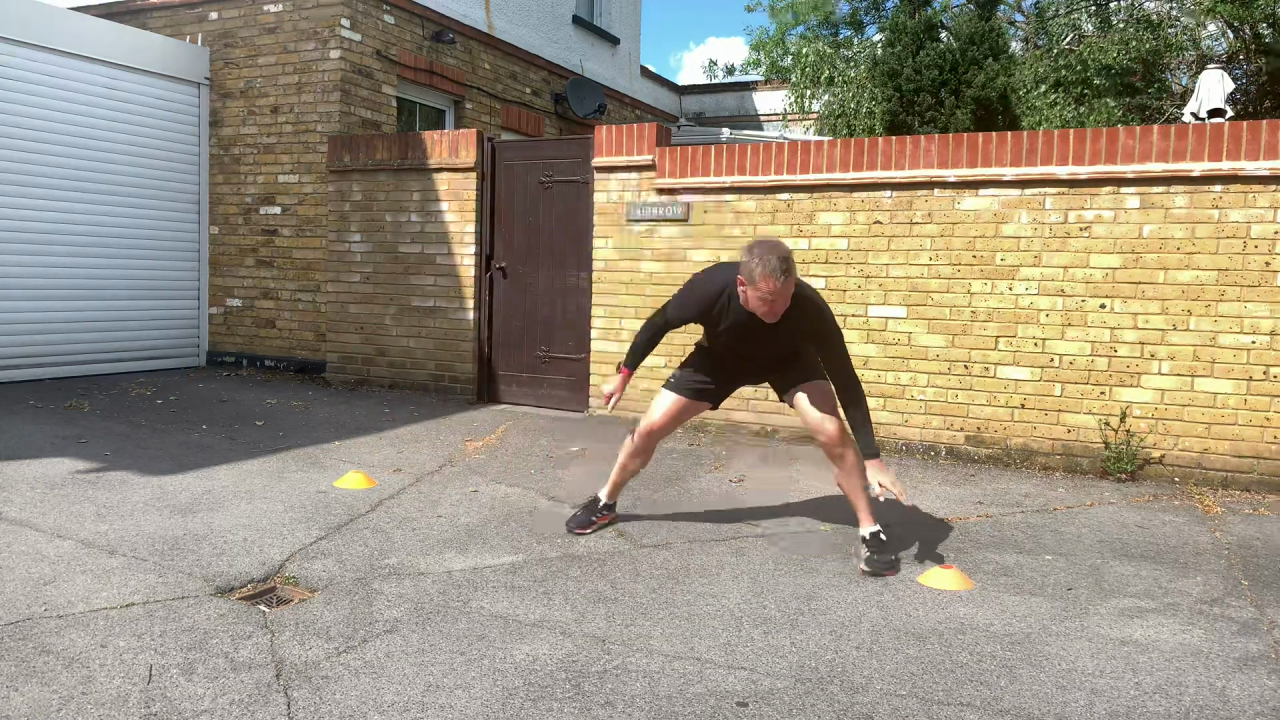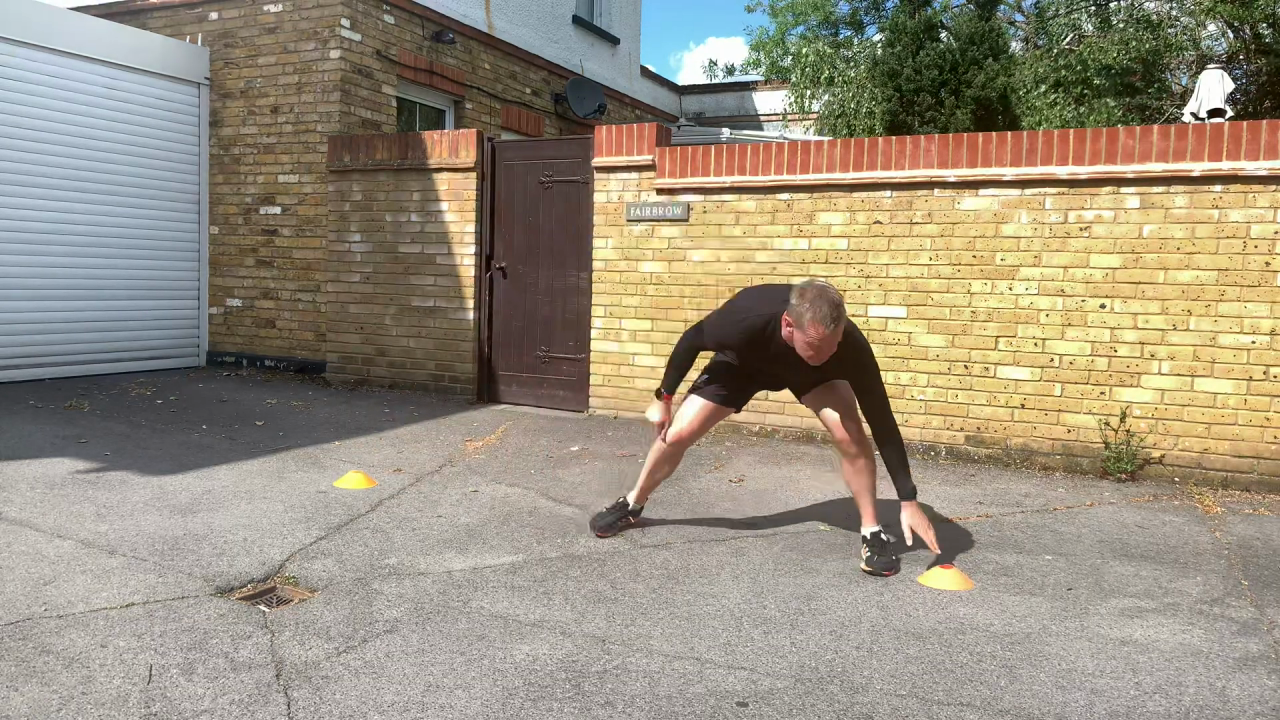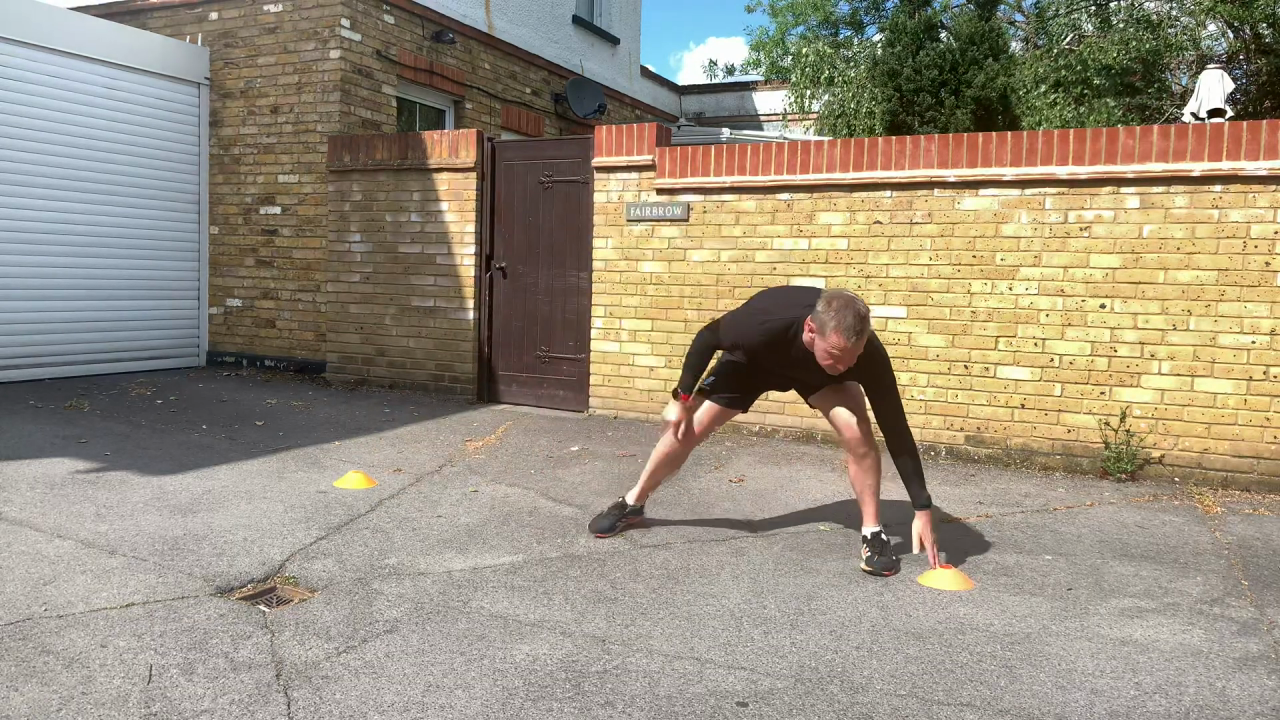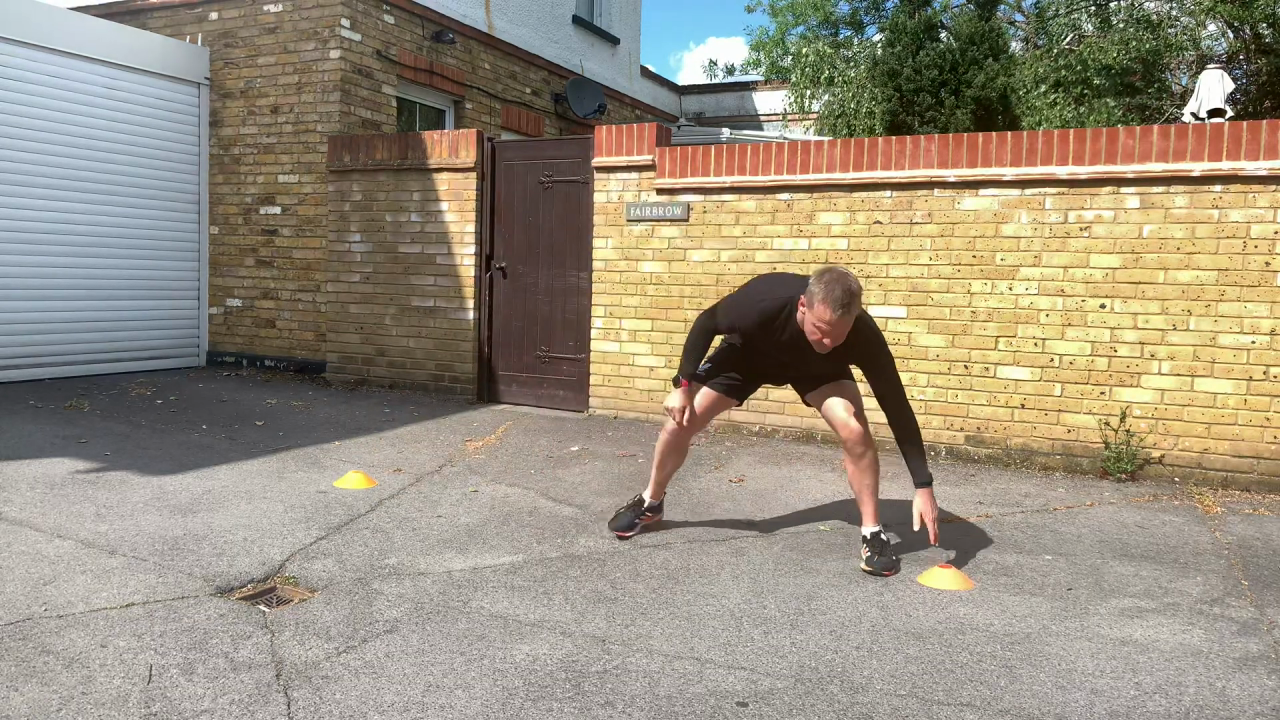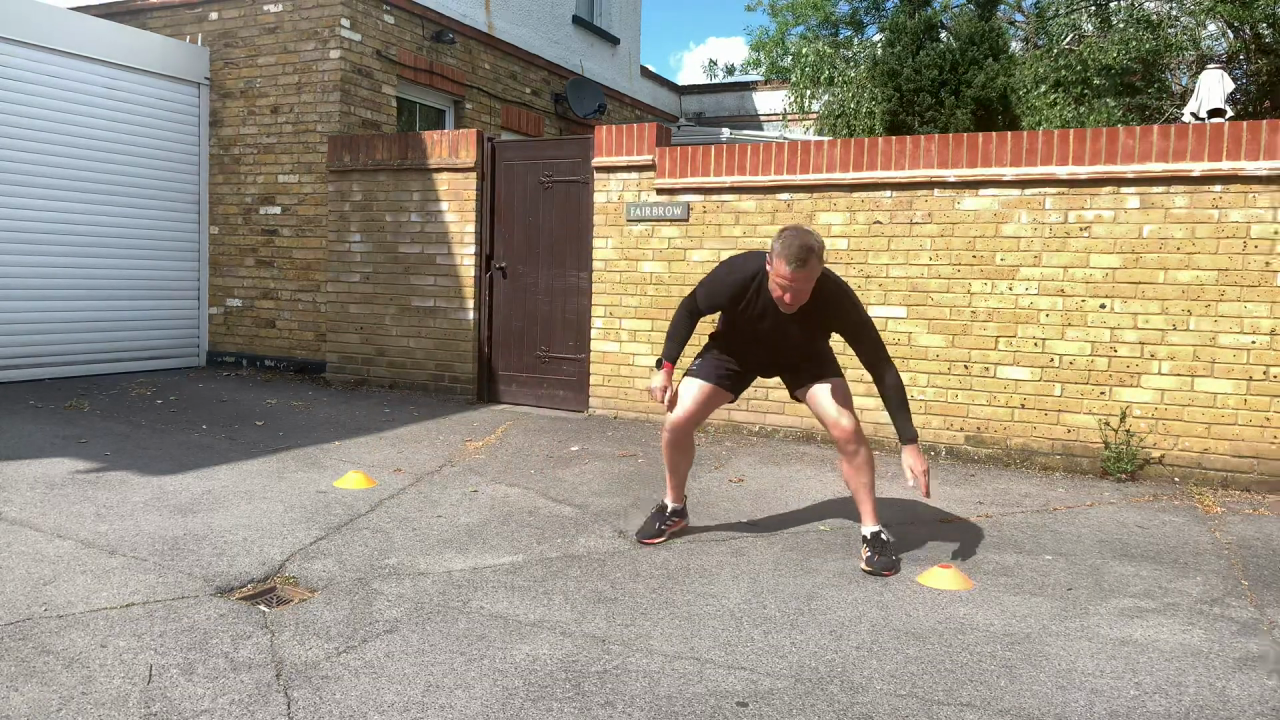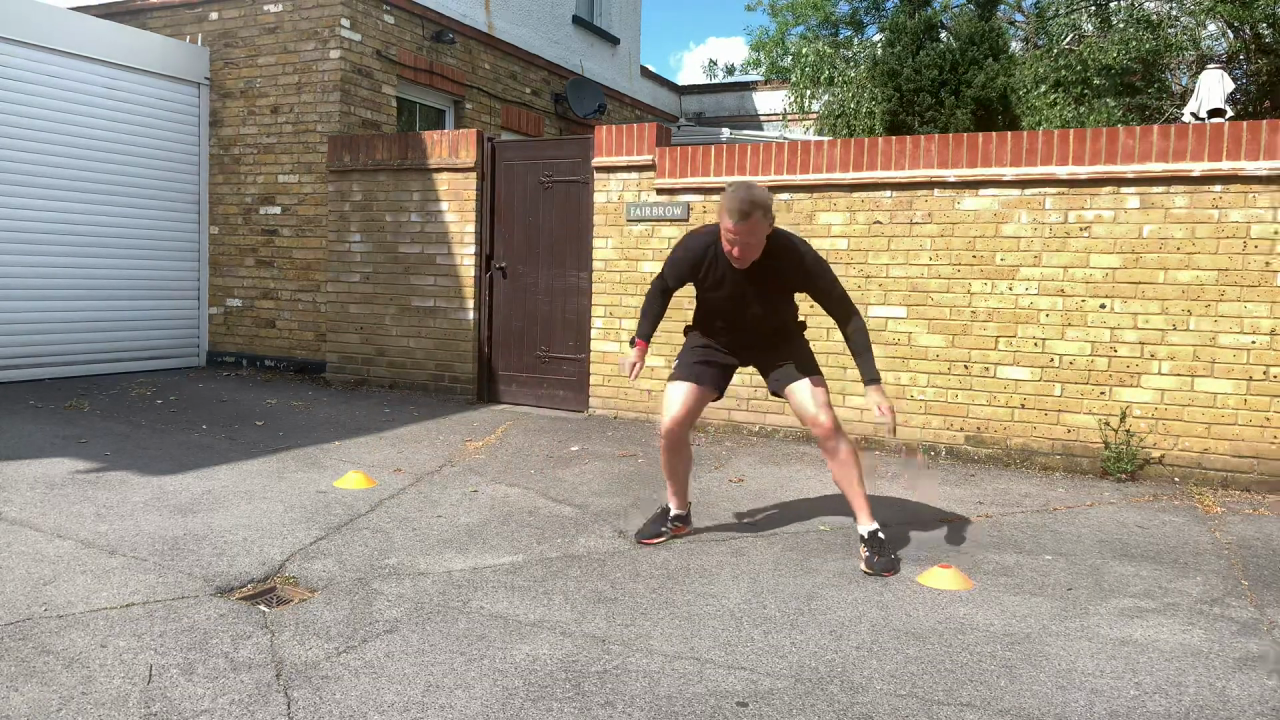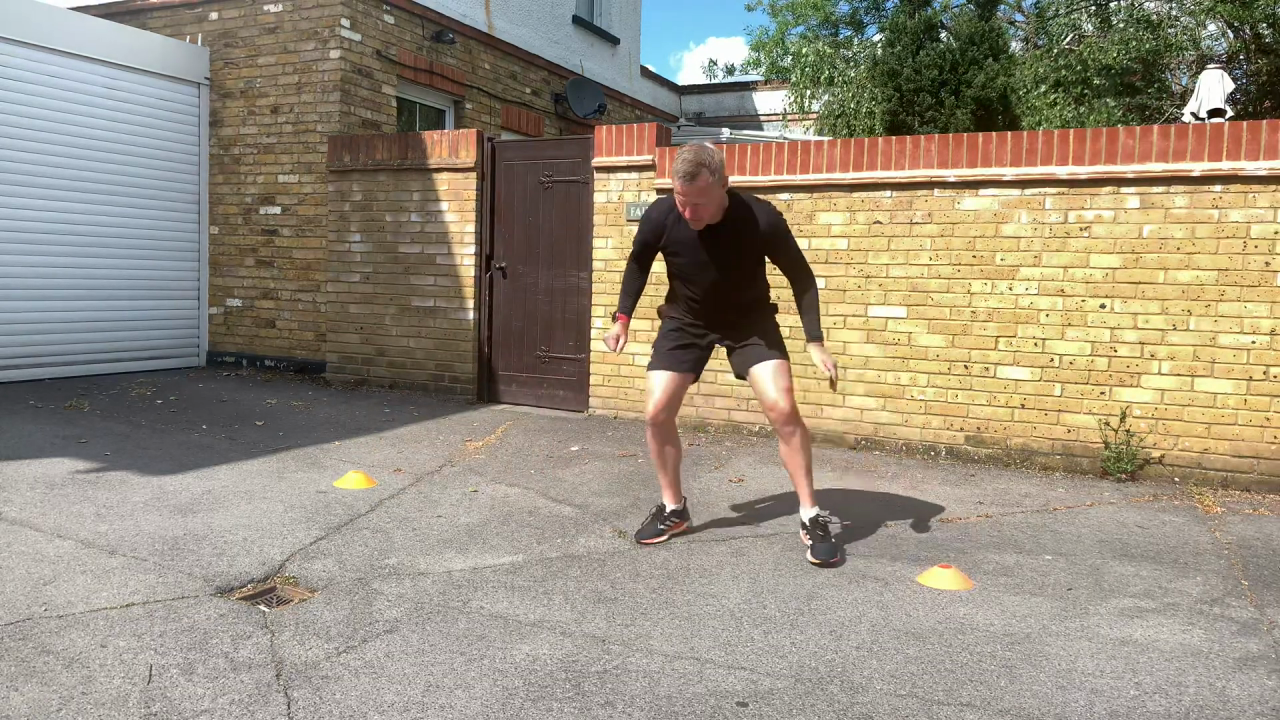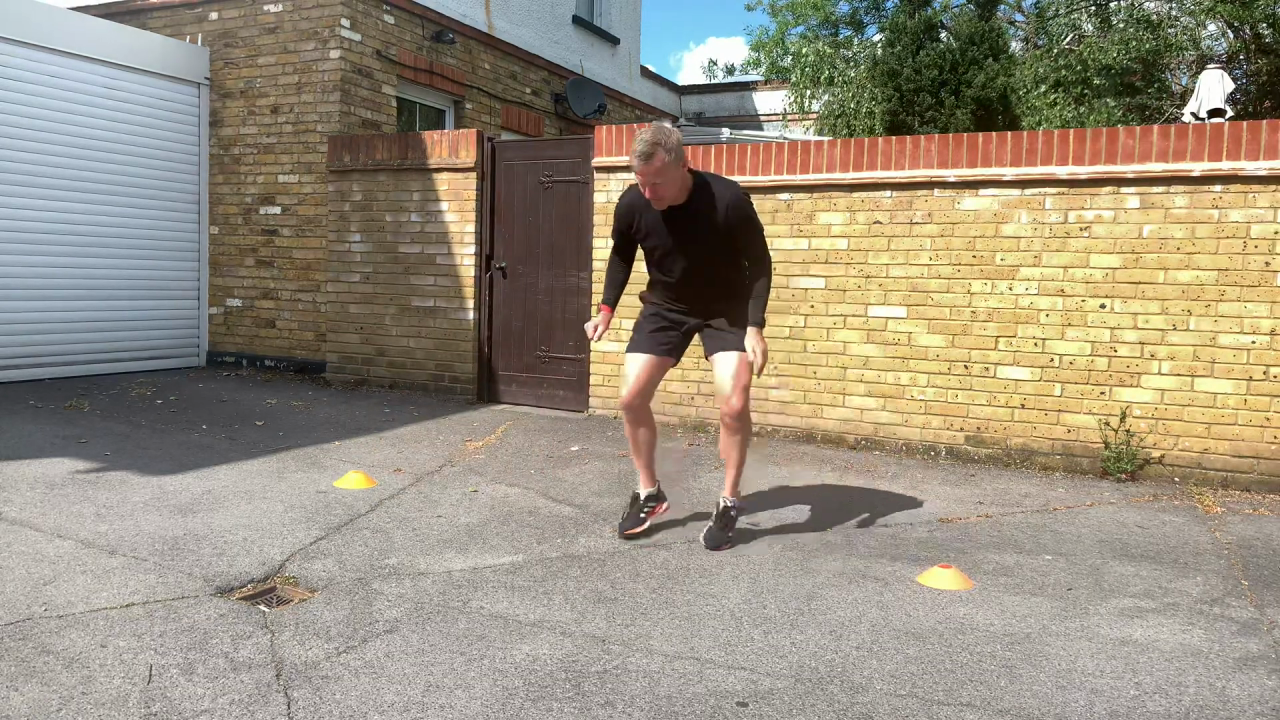
dt=0.1s
person 1, frame 1
left shoulder: (809, 307)
right shoulder: (709, 291)
left elbow: (846, 382)
right elbow: (658, 324)
left wrist: (872, 460)
right wrist: (623, 374)
left hip: (786, 362)
right hip: (719, 359)
left knee: (831, 434)
right knee: (650, 426)
left ankle: (870, 533)
right ankle: (604, 502)
person 1, frame 2
left shoulder: (848, 347)
right shoulder: (749, 319)
left elbow: (882, 419)
right elbow: (691, 341)
left wrist: (909, 502)
right wrist: (662, 399)
left hip: (809, 374)
right hip: (742, 361)
left knee: (851, 437)
right knee: (678, 433)
left ankle: (872, 533)
right ankle: (631, 504)
person 1, frame 3
left shoulder: (867, 352)
right shoulder: (763, 324)
left elbow: (896, 427)
right elbow: (706, 338)
left wrist: (922, 508)
right wrist: (681, 400)
left hip: (814, 375)
right hip: (750, 363)
left knee: (858, 435)
right knee: (682, 435)
left ankle: (872, 533)
right ankle: (632, 503)
person 1, frame 4
left shoulder: (863, 334)
right shoulder: (755, 309)
left elbow: (895, 406)
right elbow: (704, 326)
left wrist: (923, 487)
right wrist: (682, 386)
left hip: (813, 367)
right hip: (746, 357)
left knee: (856, 433)
right knee: (677, 425)
left ankle: (872, 533)
right ankle: (649, 501)
person 1, frame 5
left shoulder: (837, 297)
right shoulder: (738, 275)
left elbow: (882, 367)
right elbow: (689, 309)
left wrist: (909, 443)
right wrist: (666, 368)
left hip: (803, 357)
right hip: (733, 348)
left knee: (846, 430)
right knee: (678, 421)
left ankle: (872, 531)
right ankle: (673, 507)
person 1, frame 6
left shoulder: (797, 257)
right shoulder: (697, 248)
left elbow: (847, 315)
right elbow: (660, 289)
left wrist: (872, 384)
right wrist: (639, 344)
left hip: (778, 343)
right hip: (713, 341)
left knee: (824, 425)
right knee: (671, 425)
left ankle: (868, 529)
right ankle: (676, 512)
person 1, frame 7
left shoulder: (760, 220)
right shoulder: (660, 217)
left elbow: (801, 279)
right elbow: (639, 264)
left wrist: (815, 342)
right wrist: (623, 319)
left hip: (749, 318)
right hip: (686, 318)
left knee: (782, 409)
right knee: (657, 413)
left ankle: (812, 516)
right ankle: (672, 509)
person 1, frame 8
left shoulder: (727, 200)
right shoulder: (632, 205)
left elbow: (760, 262)
right elbow: (621, 254)
left wrist: (755, 326)
right wrist: (606, 308)
left hip: (724, 309)
right hip: (665, 305)
left knee: (733, 404)
right knee: (632, 397)
left ankle: (728, 504)
right ankle: (649, 494)
